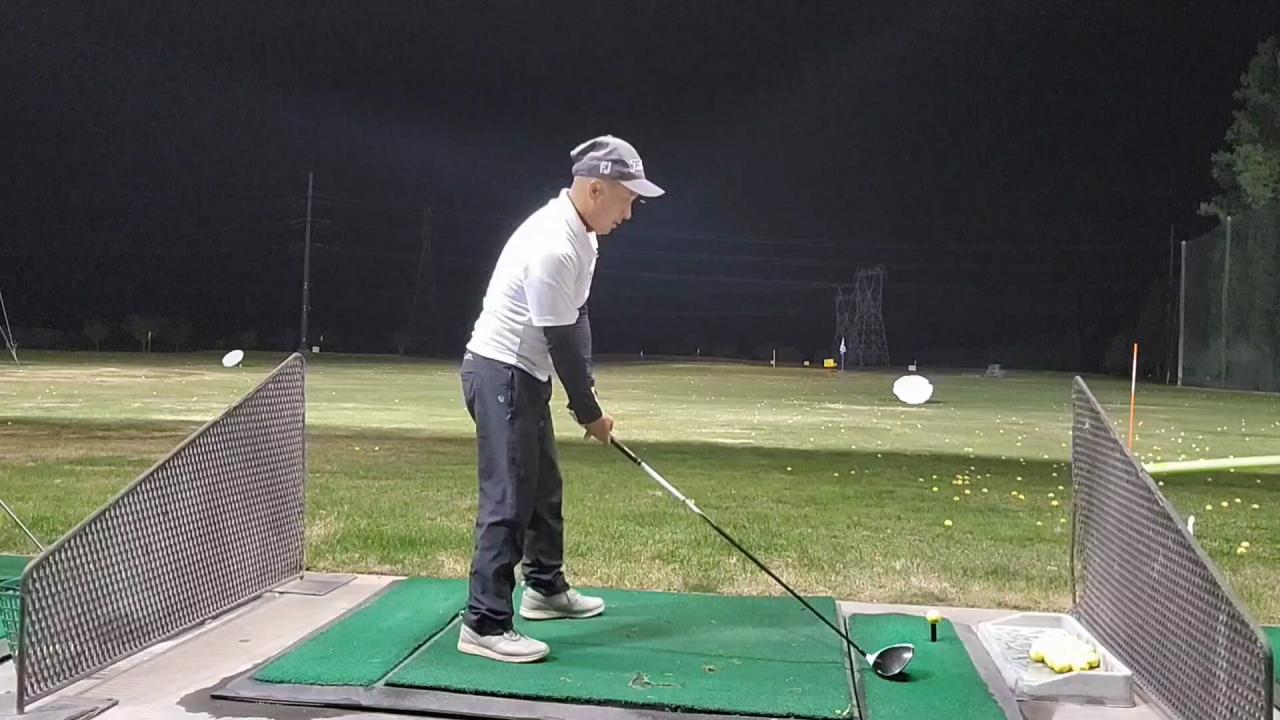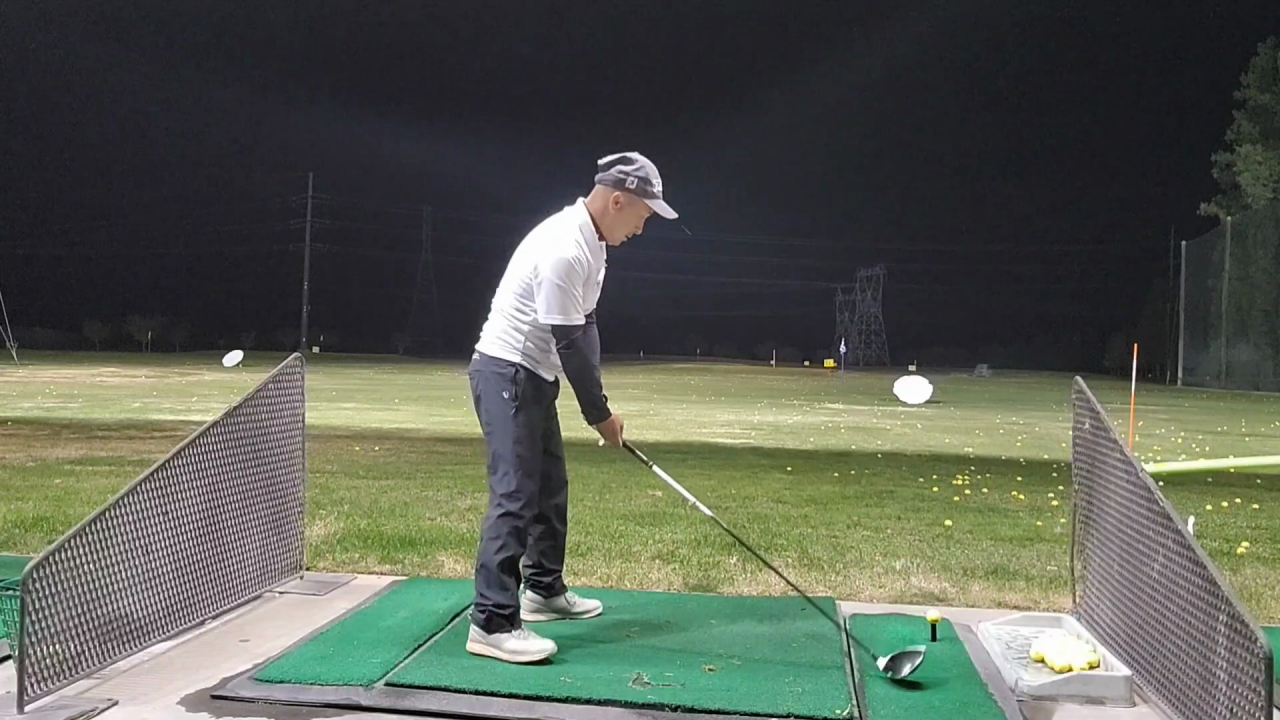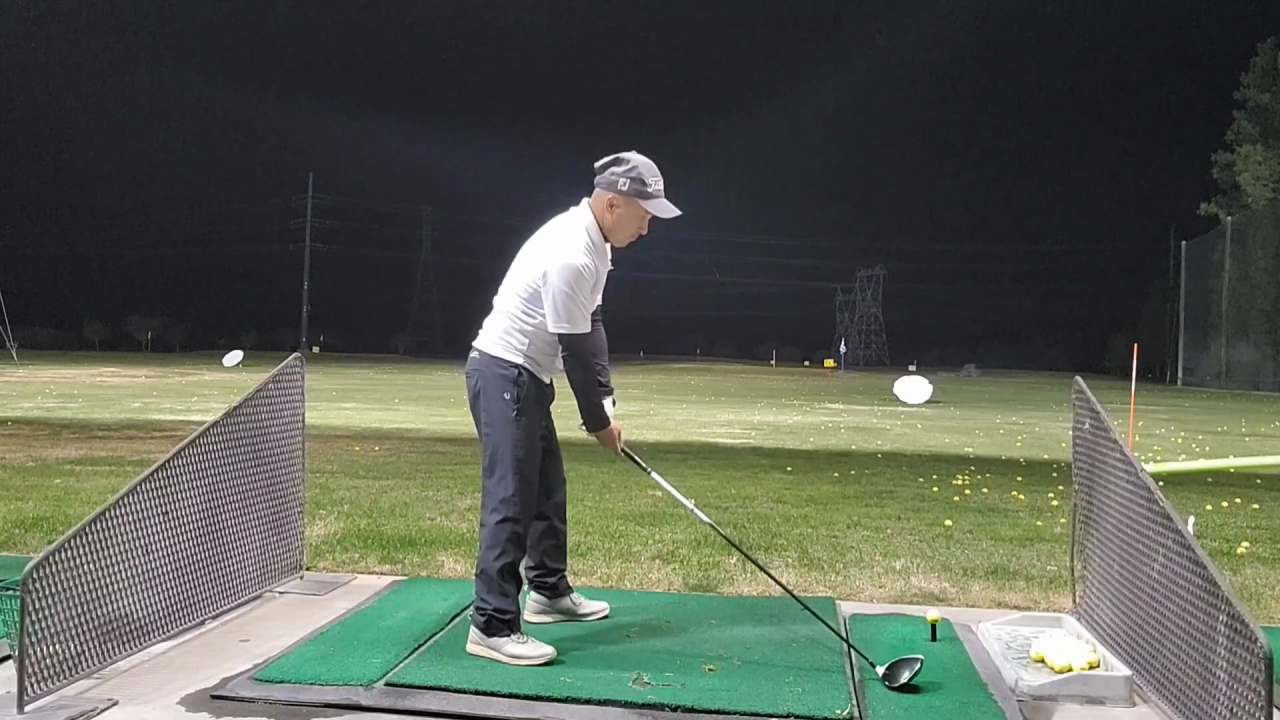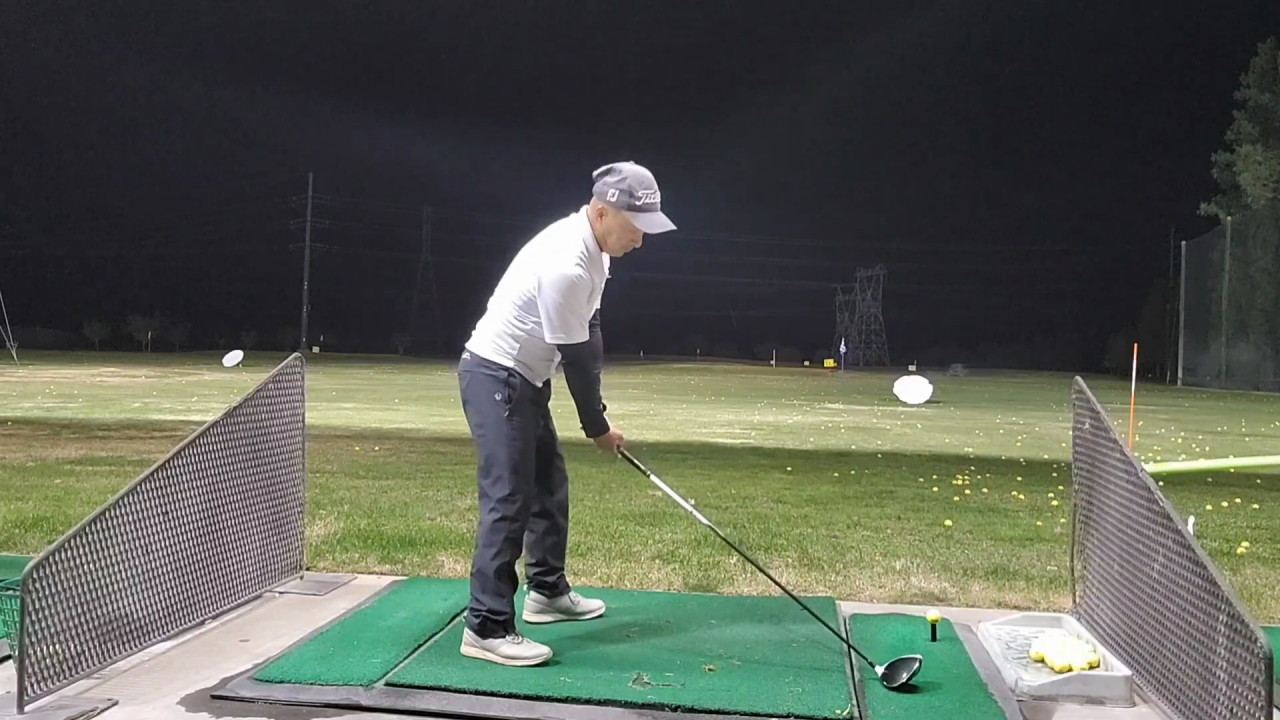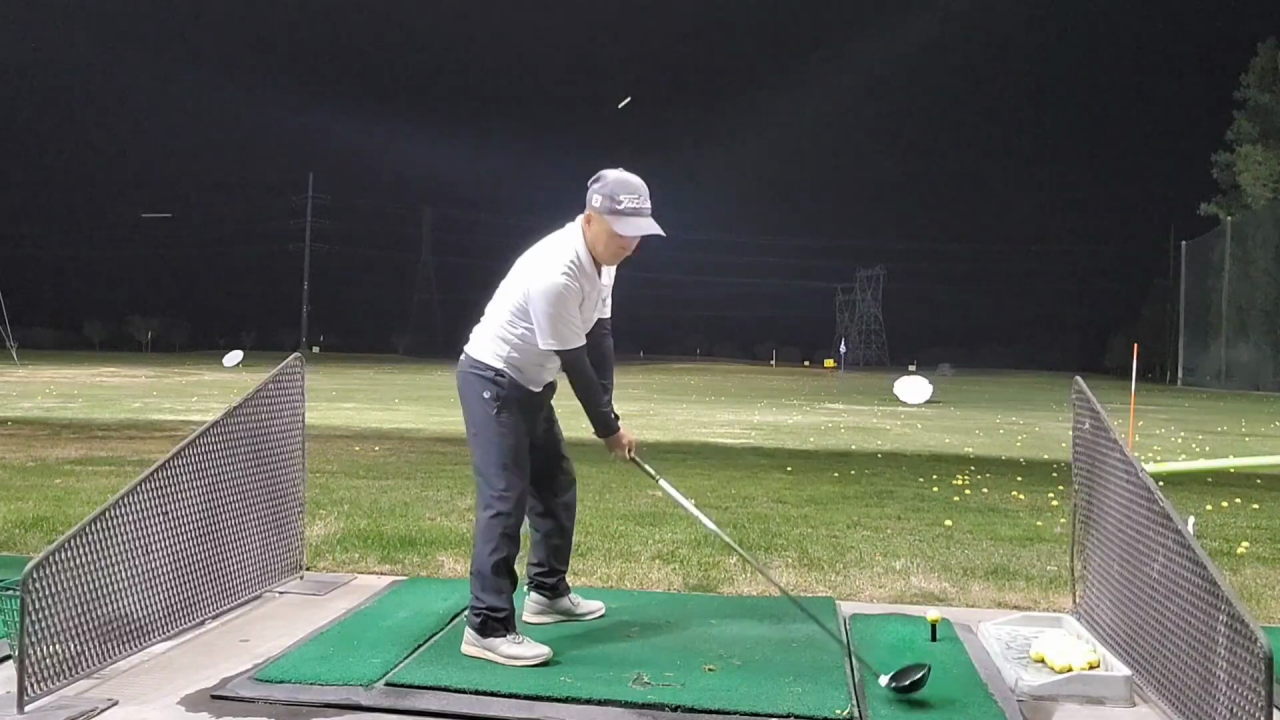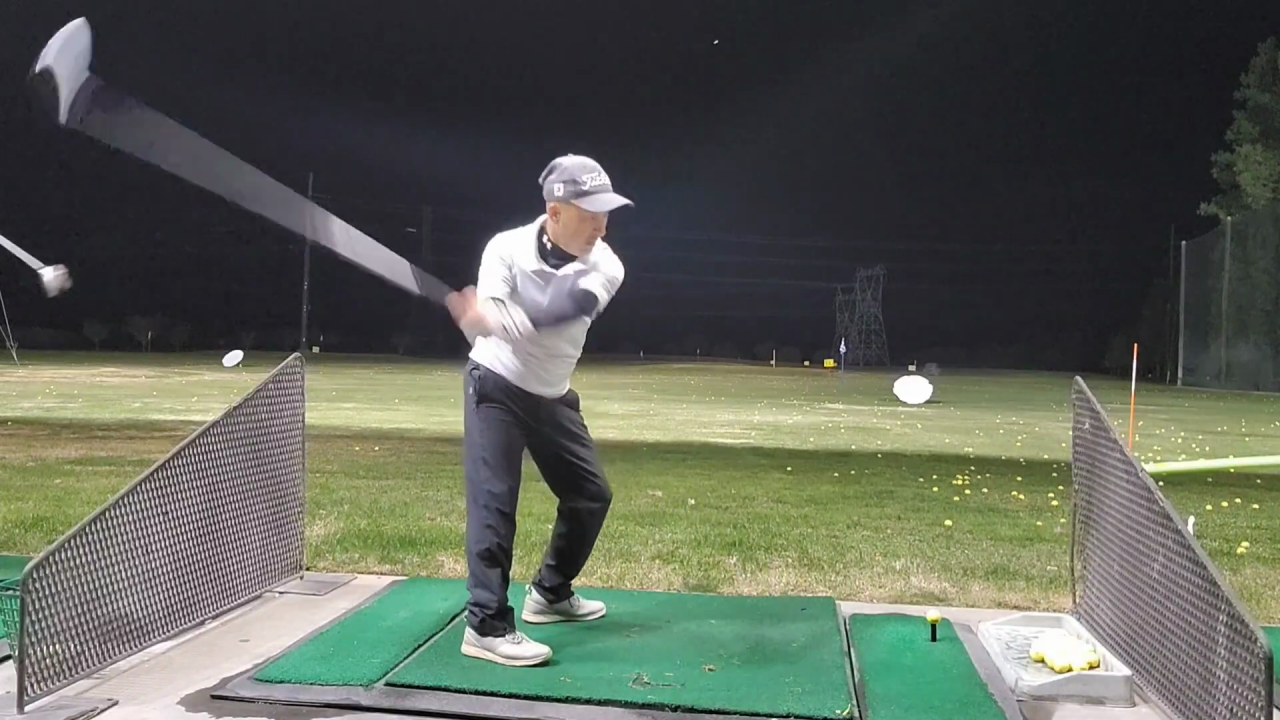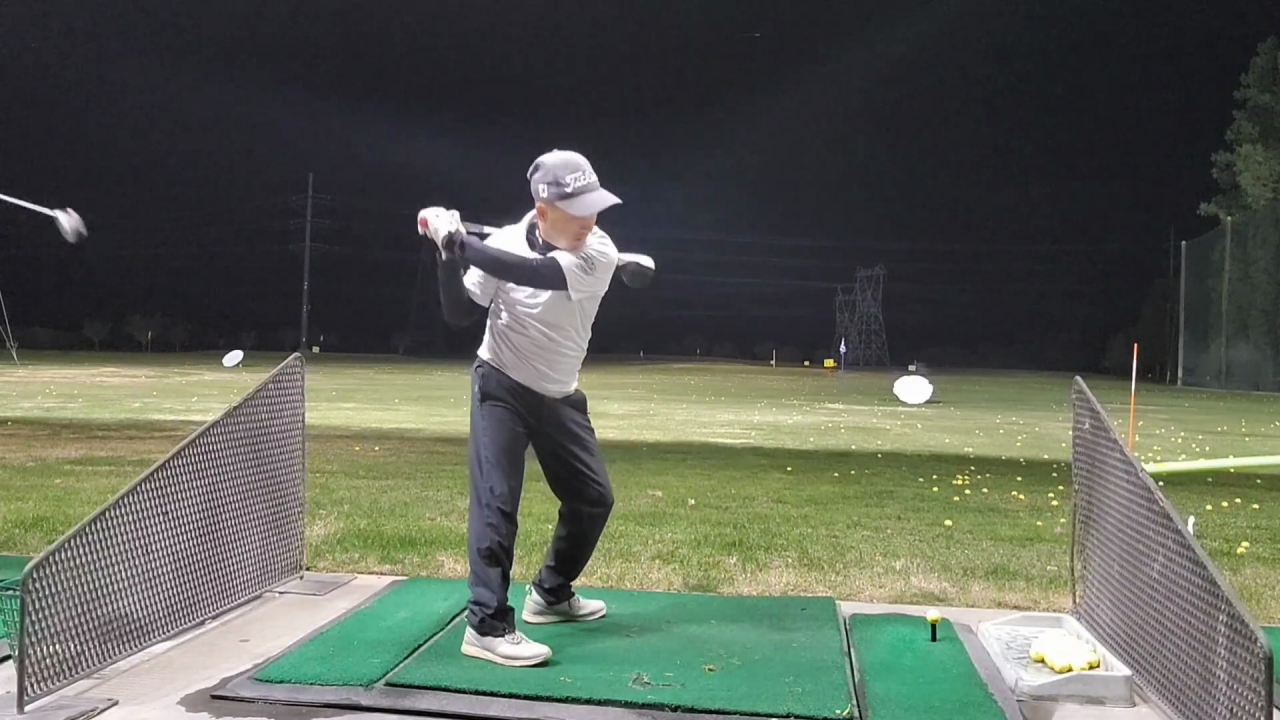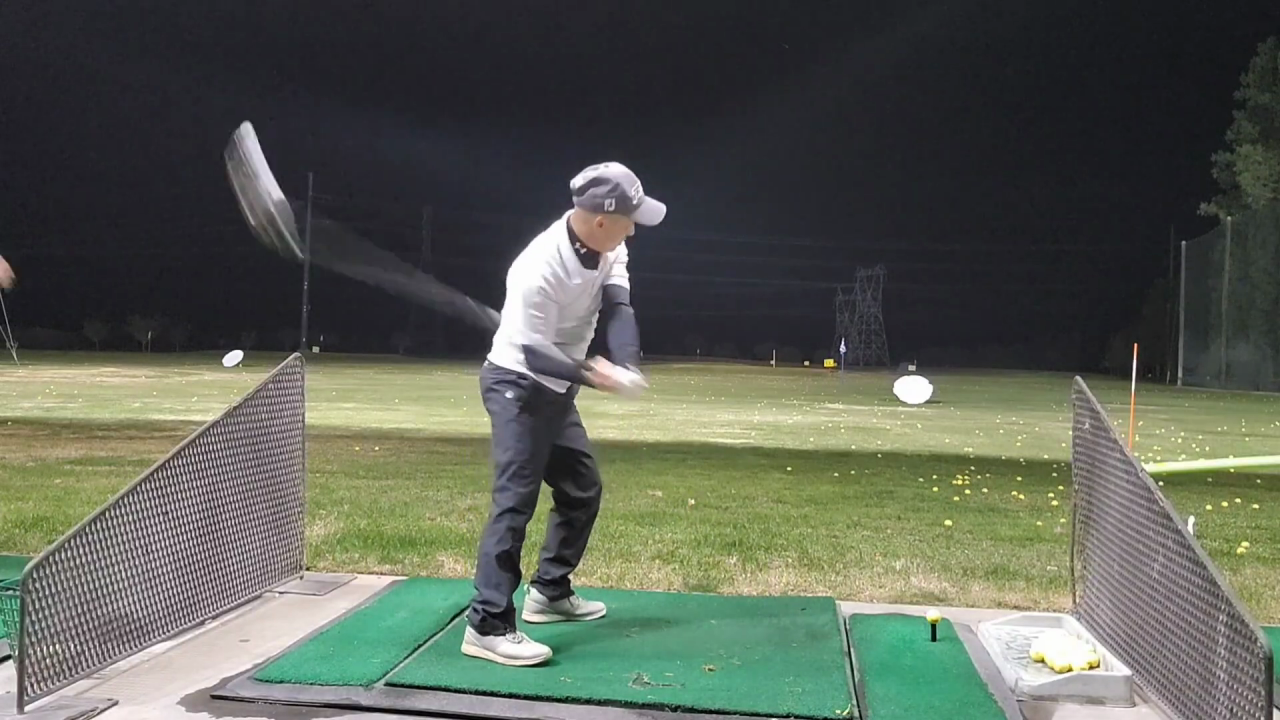
dt=0.5s
person 1, frame 1
left shoulder: (579, 235)
right shoulder: (553, 247)
left elbow: (576, 323)
right elbow: (561, 340)
left wrist: (587, 398)
right wrist: (588, 413)
left hip: (525, 374)
right hip: (502, 374)
left knee: (543, 485)
right knee: (508, 496)
left ankle: (546, 588)
right ankle: (484, 624)
person 1, frame 2
left shoulder: (590, 241)
right shoulder: (563, 250)
left elbow: (584, 328)
right elbow: (568, 342)
left wrist: (598, 401)
right wrist: (598, 413)
left hip: (533, 374)
right hip: (506, 372)
left knee: (550, 485)
right knee: (516, 492)
left ankle: (543, 589)
right ankle: (492, 620)
person 1, frame 3
left shoulder: (593, 241)
right shoulder: (570, 256)
left elbow: (591, 328)
right elbow: (575, 349)
left wrist: (606, 399)
right wrist: (597, 422)
left hip: (526, 375)
right hip: (503, 374)
left knee: (548, 487)
right knee: (511, 497)
left ankle: (548, 591)
right ankle: (492, 625)
person 1, frame 4
left shoulder: (591, 246)
right shoulder: (566, 265)
left elbow: (589, 333)
right elbow: (573, 357)
left wrist: (598, 407)
right wrist: (597, 427)
left hip: (524, 377)
right hip: (496, 375)
left knee: (549, 483)
right knee: (508, 497)
left ankle: (547, 590)
right ankle: (486, 627)
person 1, frame 5
left shoulder: (603, 261)
right shoulder: (555, 273)
left elbow: (598, 338)
right elbow: (574, 363)
left wrist: (610, 412)
right wrist: (608, 428)
left hip: (531, 384)
right hip: (493, 380)
left knee: (556, 484)
right knee: (505, 498)
left ankle: (547, 591)
right ankle: (487, 626)
person 1, frame 6
left shoulder: (605, 266)
right shoulder: (506, 249)
left elbow: (572, 308)
right elbow: (491, 318)
left wrist: (515, 318)
right wrist: (482, 312)
left hip: (552, 395)
right hip: (494, 385)
left knee: (590, 493)
right knee: (494, 498)
left ankle: (551, 592)
right ankle: (487, 625)
person 1, frame 7
left shoulder: (599, 254)
right shoulder: (502, 244)
left elbow: (532, 273)
right elbow: (459, 315)
left wrist: (455, 240)
right wrist: (447, 250)
left hip: (560, 395)
right hip: (501, 386)
left knee: (593, 497)
right knee: (496, 499)
left ankle: (551, 593)
right ankle: (487, 625)
person 1, frame 8
left shoulder: (610, 250)
right shoulder: (537, 268)
left elbow: (619, 311)
right elbow: (534, 352)
left wrist: (622, 367)
right wrist: (589, 373)
left hip: (556, 388)
right hip: (516, 384)
left knee: (582, 488)
right knee: (516, 497)
left ankle: (550, 591)
right ankle: (488, 624)
